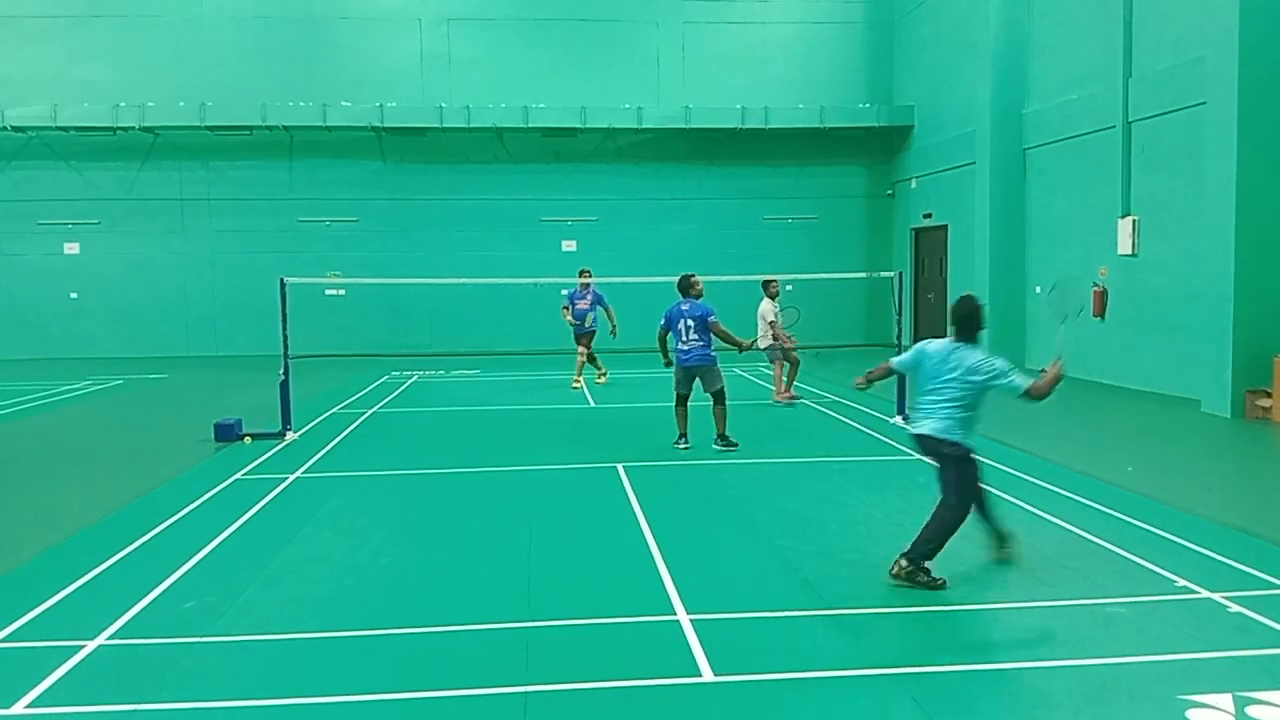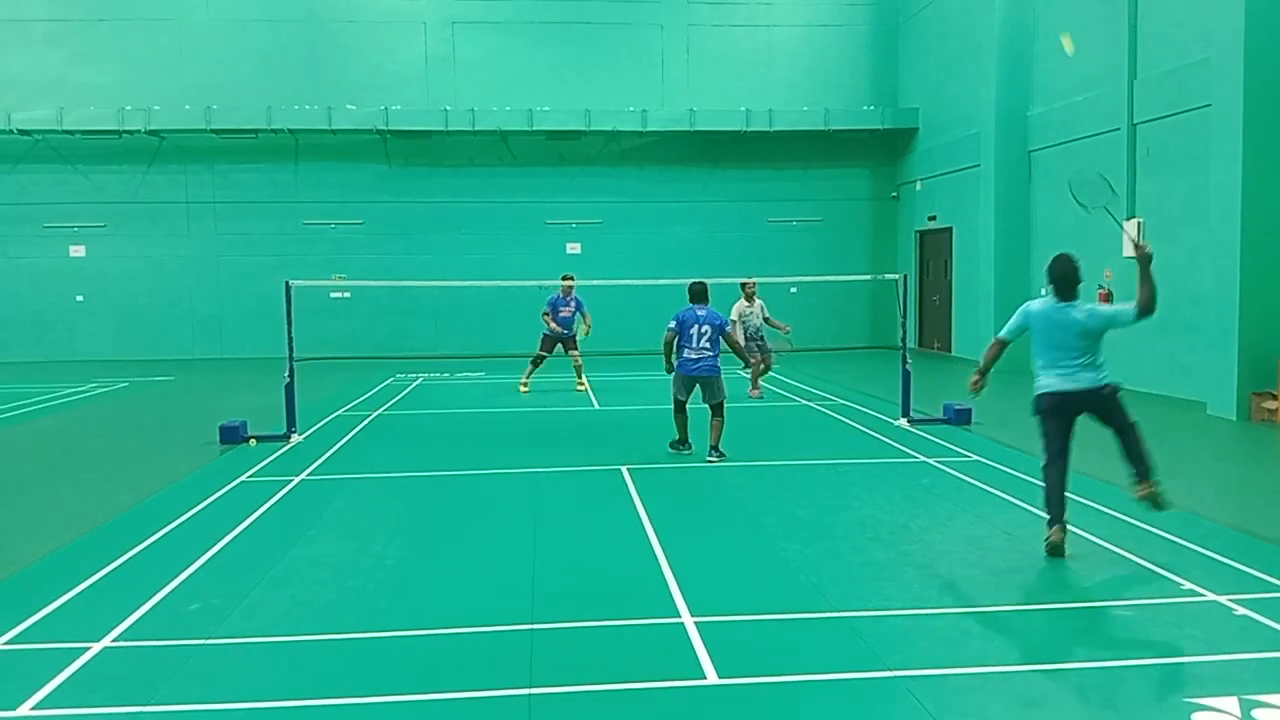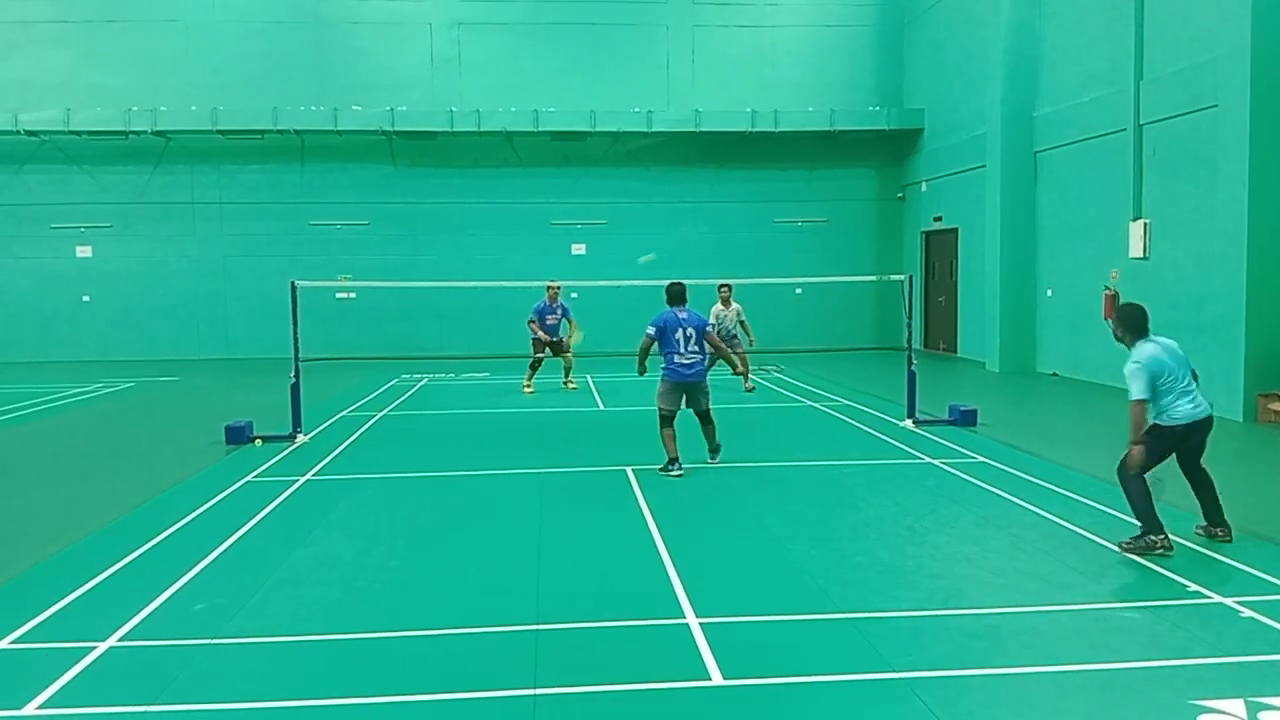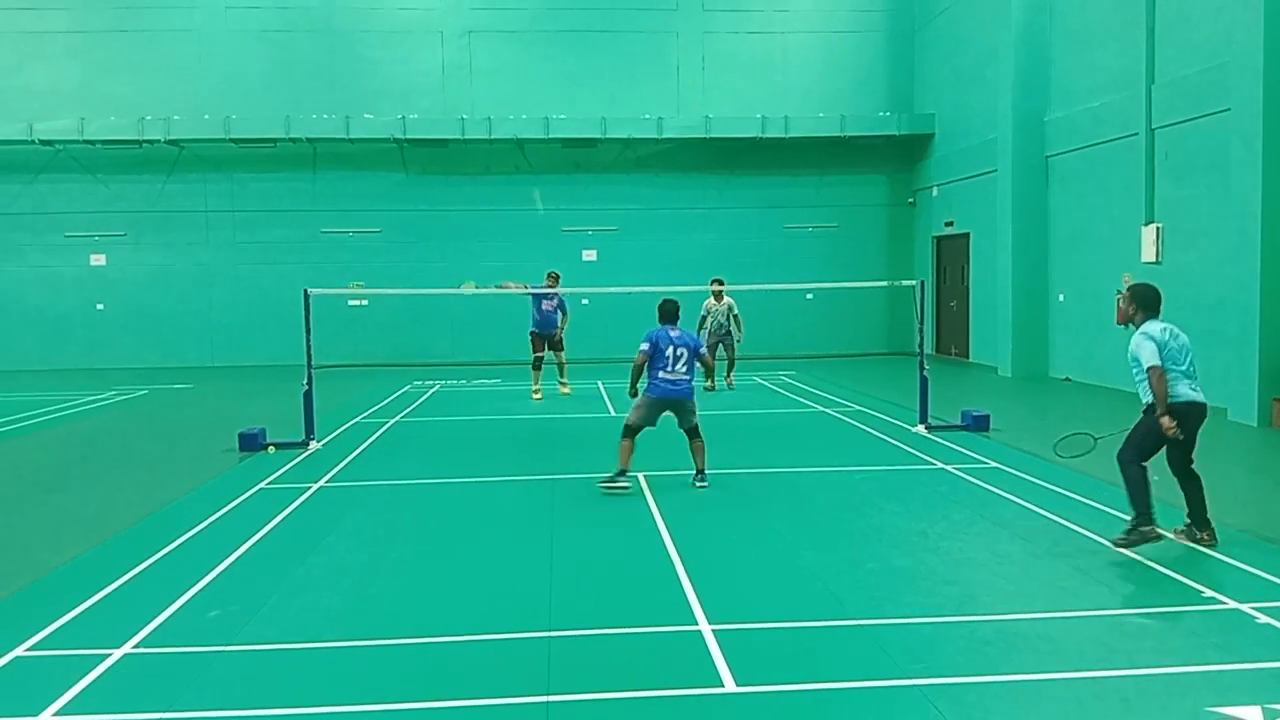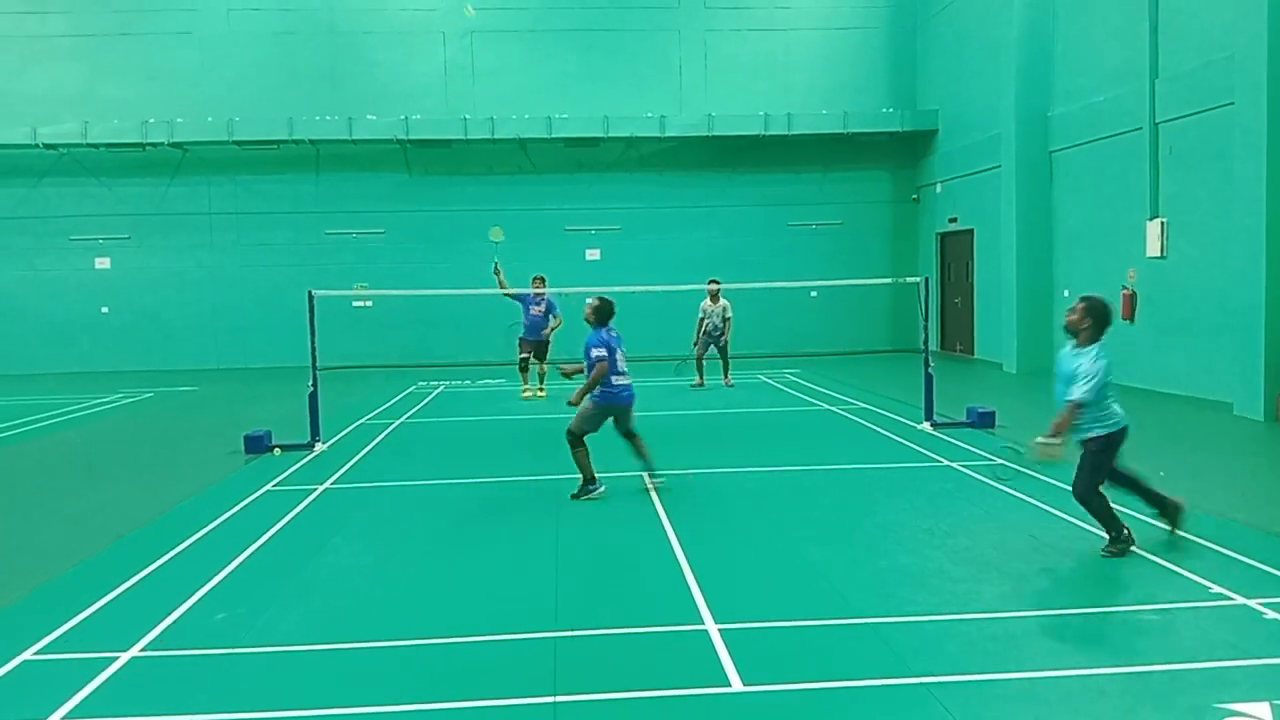
dt=0.4s
person 1, frame 1
left shoulder: (927, 348)
right shoulder: (988, 365)
left elbow: (889, 367)
right elbow: (1036, 391)
left wrist: (867, 379)
right wrist: (1054, 375)
left hip: (923, 433)
right hip: (948, 441)
left knee: (969, 483)
right knee: (958, 503)
left ankle: (998, 538)
right ankle: (909, 564)
person 1, frame 2
left shoulder: (1031, 310)
right shoulder: (1094, 314)
left elbow: (999, 343)
right elbow: (1145, 309)
left wrist: (981, 373)
right wrist: (1144, 267)
left hip: (1050, 395)
right hip: (1093, 390)
left knee: (1054, 462)
right knee: (1126, 430)
left ankle: (1056, 525)
right ankle: (1145, 483)
person 1, frame 3
left shoulder: (1137, 363)
right shoulder: (1169, 345)
left elbow: (1139, 406)
right elbow: (1193, 377)
left wrist: (1136, 444)
left hip: (1173, 425)
right hip: (1202, 417)
left knee: (1128, 472)
right knee: (1192, 468)
left ankle: (1154, 535)
right ankle: (1218, 526)
person 1, frame 4
left shoulder: (1143, 337)
right shoulder: (1174, 332)
left elbow: (1157, 374)
left wrist: (1163, 414)
left hip: (1172, 408)
right hip: (1195, 405)
left knee: (1129, 457)
right knee: (1181, 465)
left ankle: (1143, 525)
right ankle: (1201, 528)
person 1, frame 5
left shoulder: (1093, 362)
right shoulder: (1071, 349)
left elbow: (1074, 407)
left wrist: (1052, 436)
right wrist: (1060, 426)
left hip: (1104, 431)
right hip: (1093, 429)
left knee: (1084, 488)
right knee: (1109, 473)
left ankle: (1120, 536)
right ankle: (1167, 507)
person 2, frame 1
left shoulder: (671, 311)
right shoulder: (704, 309)
left elbow: (661, 336)
right elbow: (720, 332)
left wrist: (666, 356)
right wrist: (741, 344)
left hip: (682, 362)
right hip: (705, 360)
left knee: (681, 399)
right knee: (719, 398)
left ankle: (682, 437)
right ankle: (721, 437)
person 2, frame 2
left shoulder: (681, 315)
right shoulder: (718, 317)
left elbow: (668, 340)
right elbow: (734, 343)
left wrist: (668, 362)
right wrist: (747, 360)
left hip: (685, 369)
right hip: (710, 370)
left knee: (679, 405)
right knee: (717, 409)
left ankle: (683, 442)
right ankle: (713, 449)
person 2, frame 3
left shoulder: (661, 319)
right shoulder: (699, 319)
left elbow: (645, 345)
right elbow: (717, 345)
left wrist: (641, 365)
right wrist: (735, 366)
left hip: (672, 376)
right hip: (697, 375)
left knee: (666, 419)
right knee: (704, 415)
left ankle: (674, 462)
right ankle: (713, 451)
person 2, frame 4
left shoulder: (653, 335)
right shoulder: (692, 337)
left elbow: (640, 362)
right elbow: (709, 365)
left wrist: (632, 387)
right wrist: (709, 375)
left hip: (657, 393)
right hip: (684, 394)
left knee: (629, 431)
right knee: (693, 432)
left ankle: (621, 475)
right ankle: (701, 474)
person 2, frame 5
left shoulder: (596, 338)
right shoulder: (613, 333)
left elbow: (601, 370)
left wrist: (580, 394)
right wrist: (577, 369)
left hip: (605, 397)
right hip: (626, 395)
left knee: (573, 435)
right knee: (628, 433)
left ankle: (591, 483)
right ankle: (650, 470)
